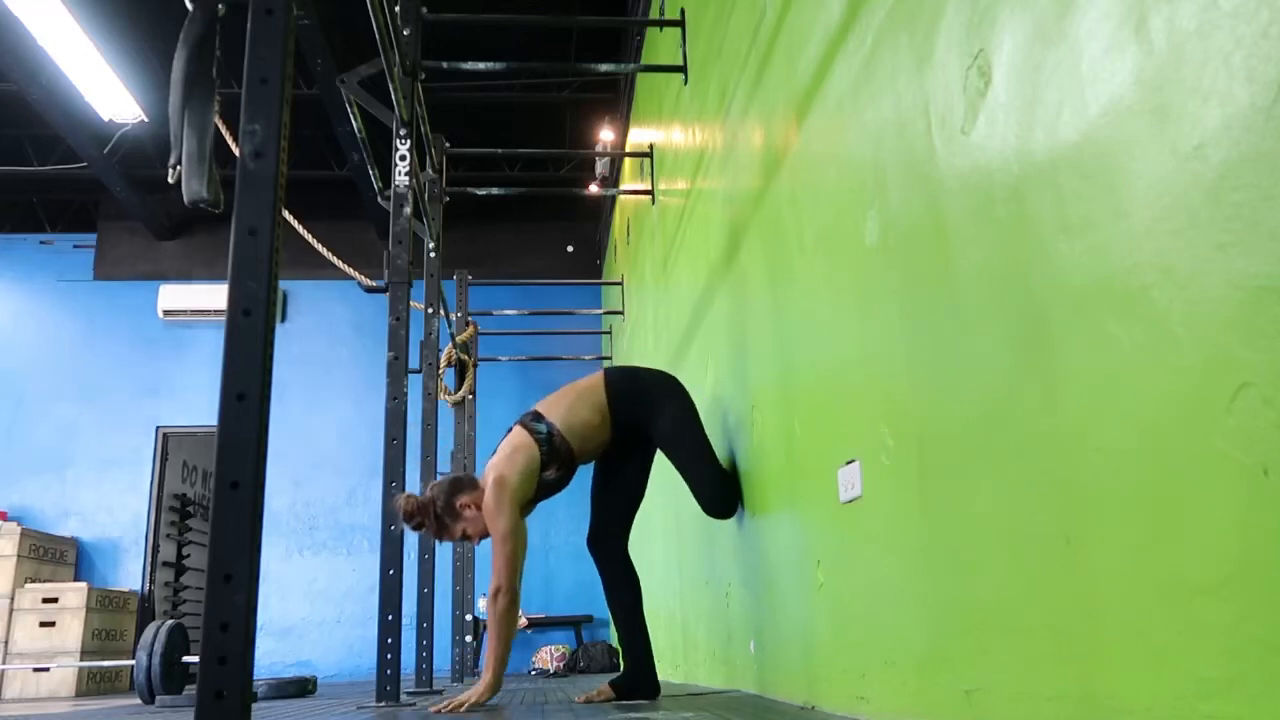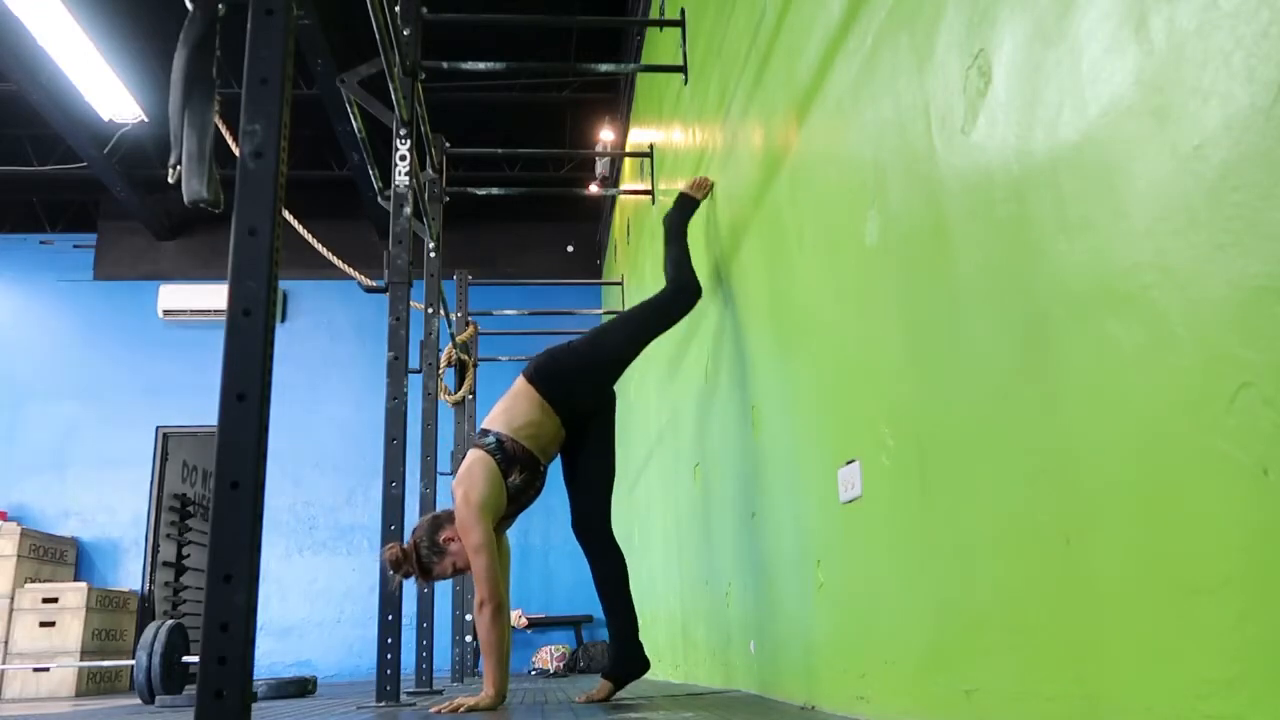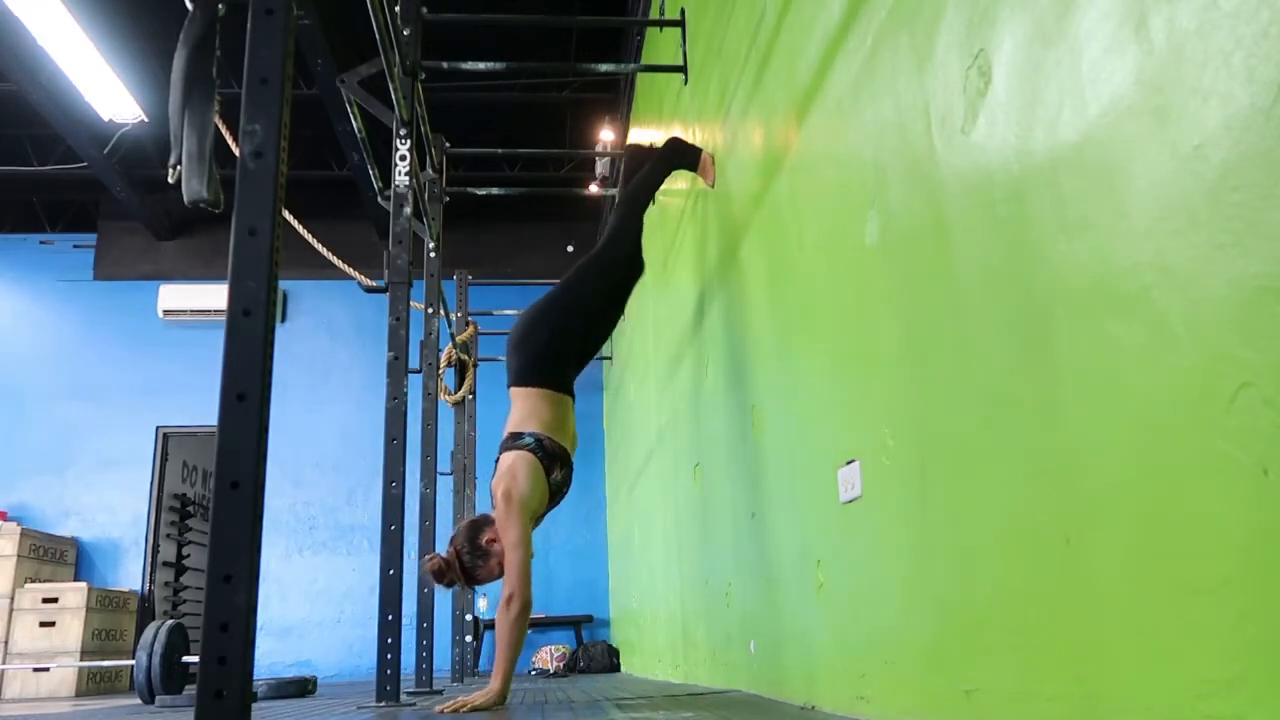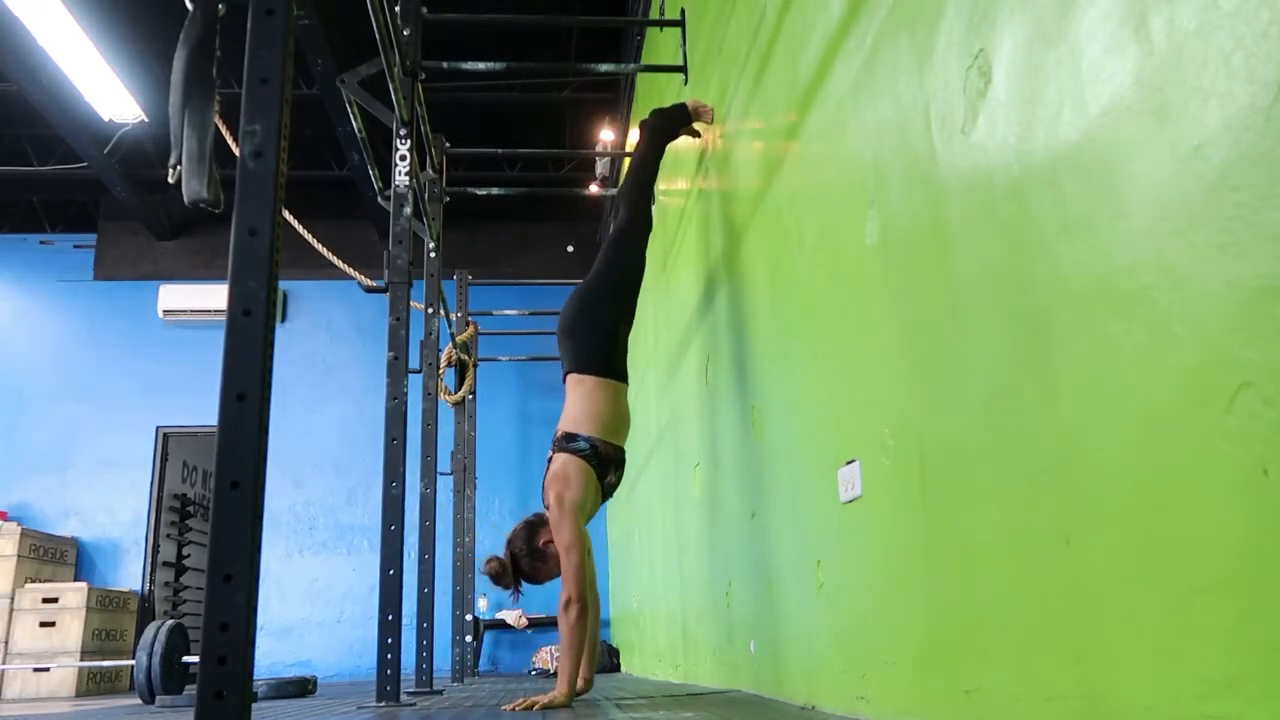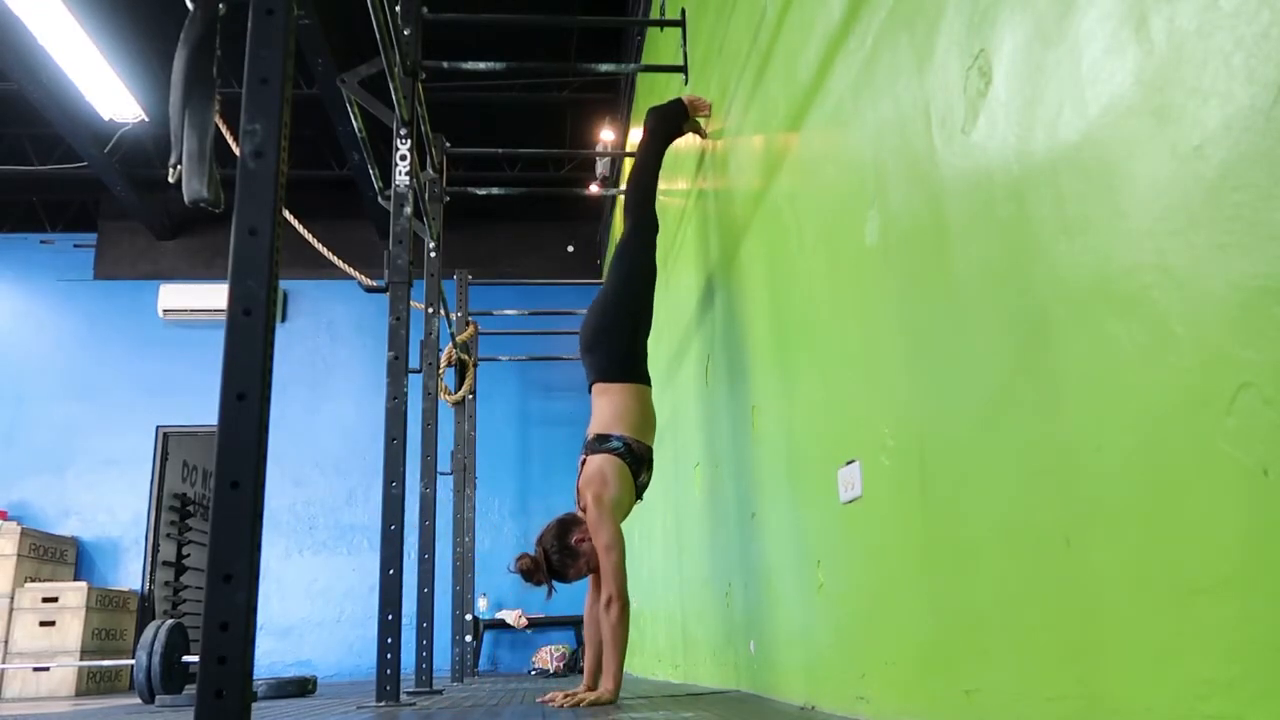
dt=1s
person 1, frame 1
left shoulder: (500, 486)
right shoulder: (499, 483)
left elbow: (503, 590)
right elbow: (506, 589)
left wrist: (489, 683)
right wrist: (490, 680)
left hip: (649, 399)
right hip: (624, 422)
left knee: (718, 503)
right knee: (606, 544)
right ankle: (639, 675)
person 1, frame 2
left shoulder: (471, 511)
right shoulder: (482, 518)
left elbow: (488, 603)
right elbow: (494, 604)
left wrist: (491, 692)
right wrist: (495, 688)
left hip: (571, 380)
right hip: (575, 406)
left knee: (680, 294)
right knee: (592, 530)
left ankle: (679, 213)
right ankle: (626, 658)
person 1, frame 3
left shoulder: (511, 501)
right shoulder: (512, 504)
left elbow: (517, 601)
right elbow: (513, 601)
left wrist: (496, 688)
right wrist: (497, 686)
left hip: (544, 346)
right hip: (547, 355)
left knee: (617, 245)
right knee: (622, 262)
left ankle: (673, 157)
right ankle: (640, 169)
person 1, frame 4
left shoulder: (563, 499)
right shoulder: (562, 501)
left elbow: (575, 600)
left wrist: (565, 688)
right wrist: (580, 677)
left hip: (592, 335)
right hip: (589, 341)
left knee: (630, 224)
right knee: (627, 229)
left ankle: (668, 126)
person 1, frame 5
left shoulder: (597, 500)
right shoulder: (595, 502)
left elbow: (611, 599)
right elbow: (601, 598)
left wrist: (605, 686)
right wrist: (592, 682)
left hip: (616, 349)
right hip: (614, 355)
left knee: (638, 231)
right knee: (637, 235)
left ankle: (667, 125)
